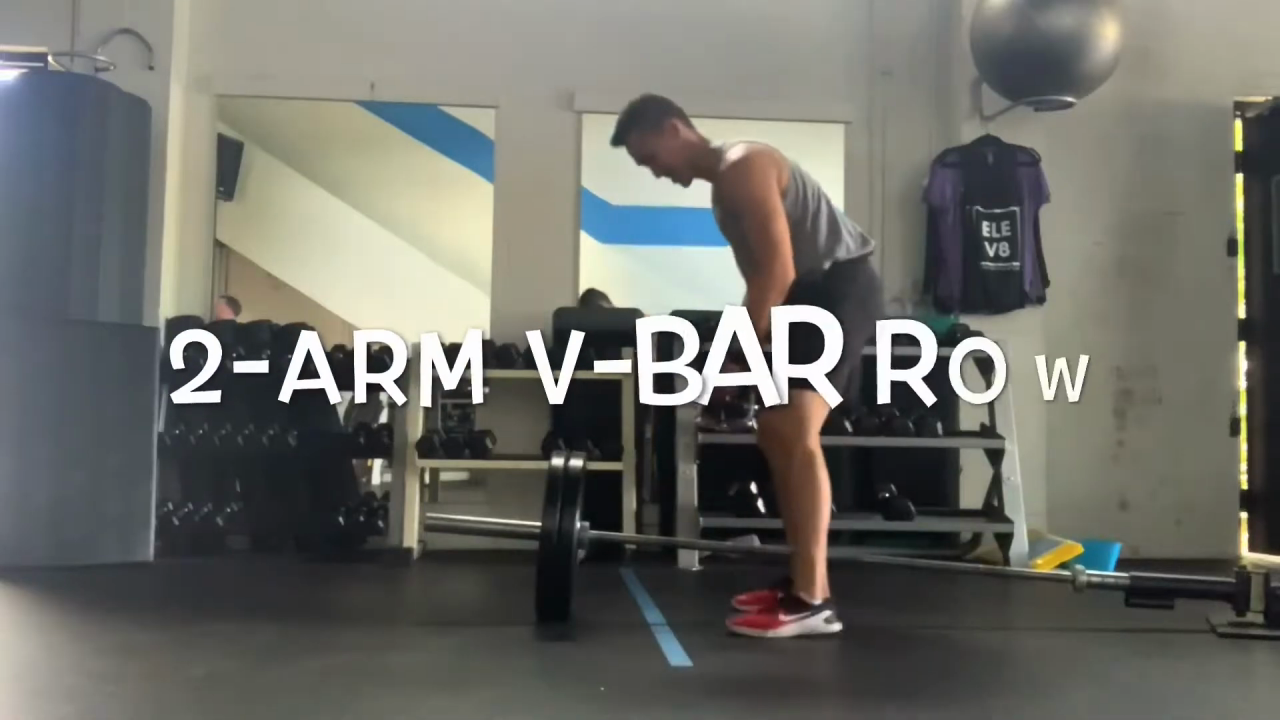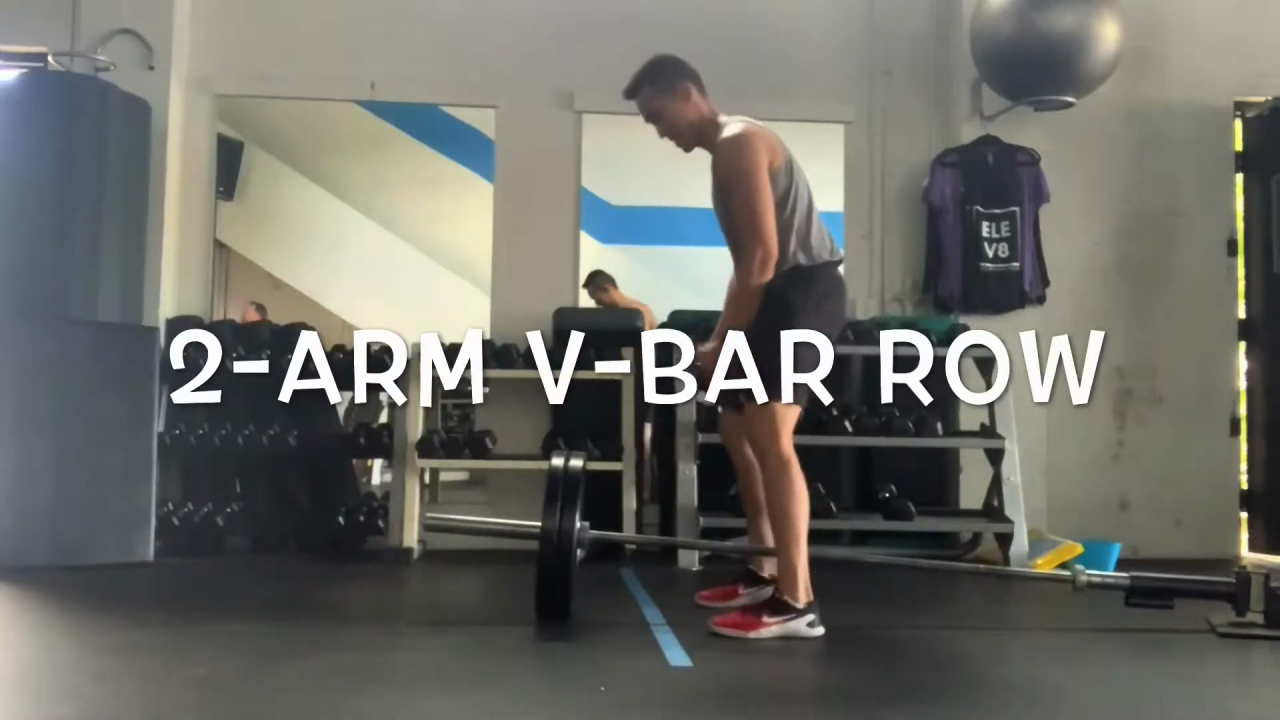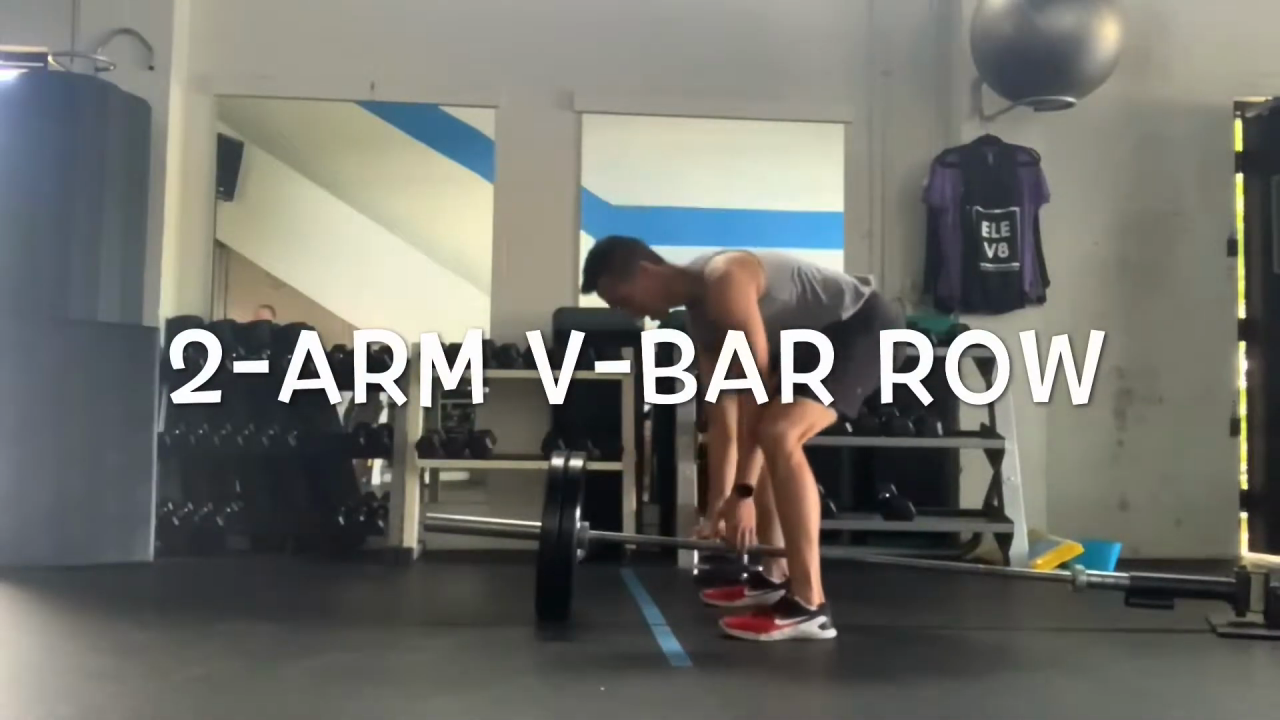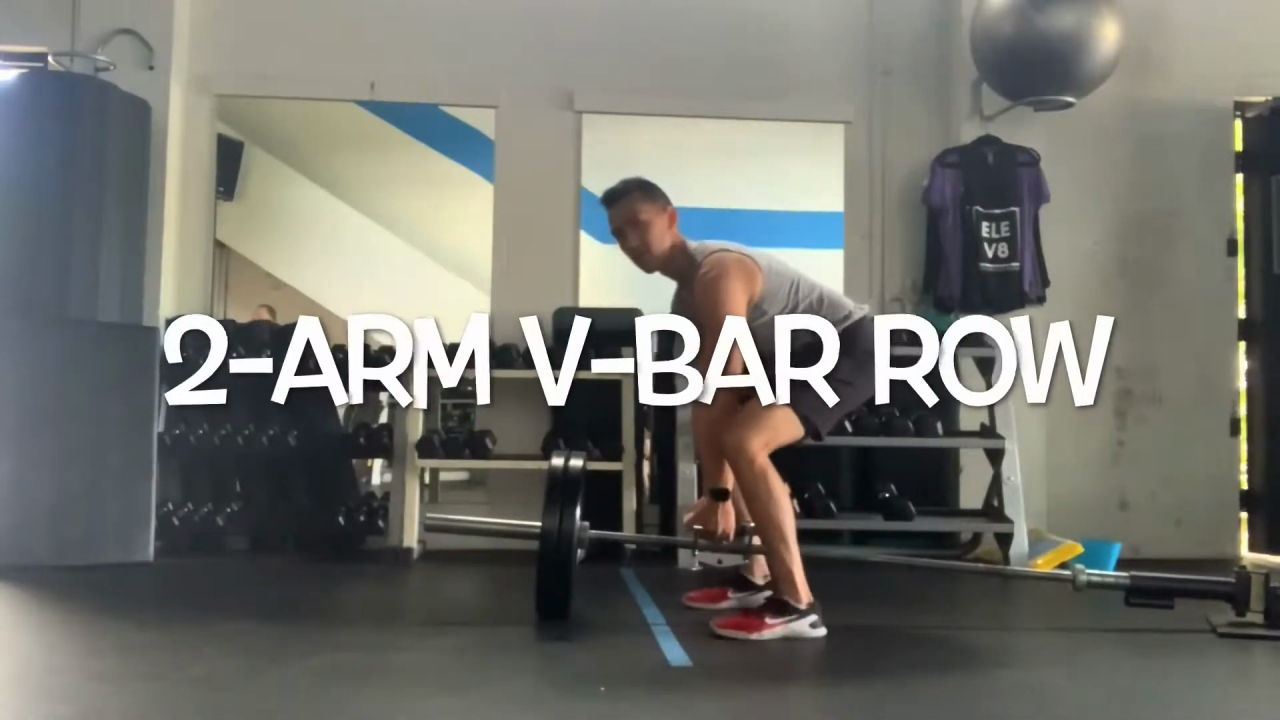
dt=1s
person 1, frame 1
left shoulder: (743, 167)
right shoulder: (721, 188)
left elbow: (779, 269)
right elbow: (761, 276)
left hip: (842, 287)
right hip: (809, 293)
left knee: (795, 434)
right knee: (775, 432)
left ankle: (812, 600)
right ankle: (800, 578)
person 1, frame 2
left shoulder: (738, 142)
right shoulder: (724, 154)
left elbow: (764, 253)
left wrist: (727, 337)
right wrist: (723, 334)
left hip: (802, 292)
right hip: (781, 296)
left knee: (769, 438)
right knee: (738, 427)
left ankle: (795, 602)
right ankle: (764, 572)
person 1, frame 3
left shoulder: (723, 280)
right shoulder: (699, 318)
left elbow: (754, 386)
right elbow: (724, 415)
left wrist: (742, 493)
right wrist: (716, 511)
left hip: (864, 327)
right hip: (823, 337)
left knee: (779, 434)
right knee: (759, 439)
left ankle: (808, 606)
right ankle: (774, 575)
person 1, frame 4
left shoulder: (718, 275)
right shoulder: (686, 295)
left elbow: (724, 392)
right elbow: (705, 400)
left wrist: (718, 495)
right wrist: (711, 492)
left hip: (847, 346)
right hip: (804, 351)
left knee: (743, 443)
right knee: (725, 440)
left ankle: (797, 605)
right ankle: (756, 578)
